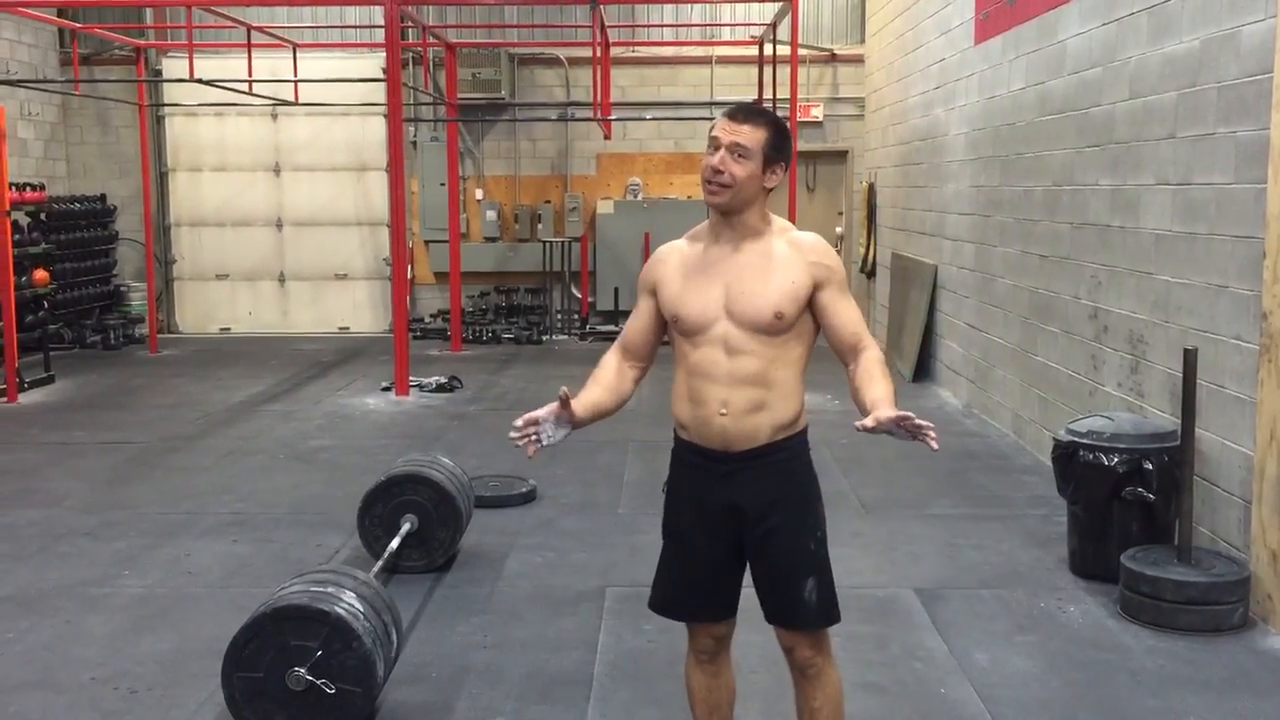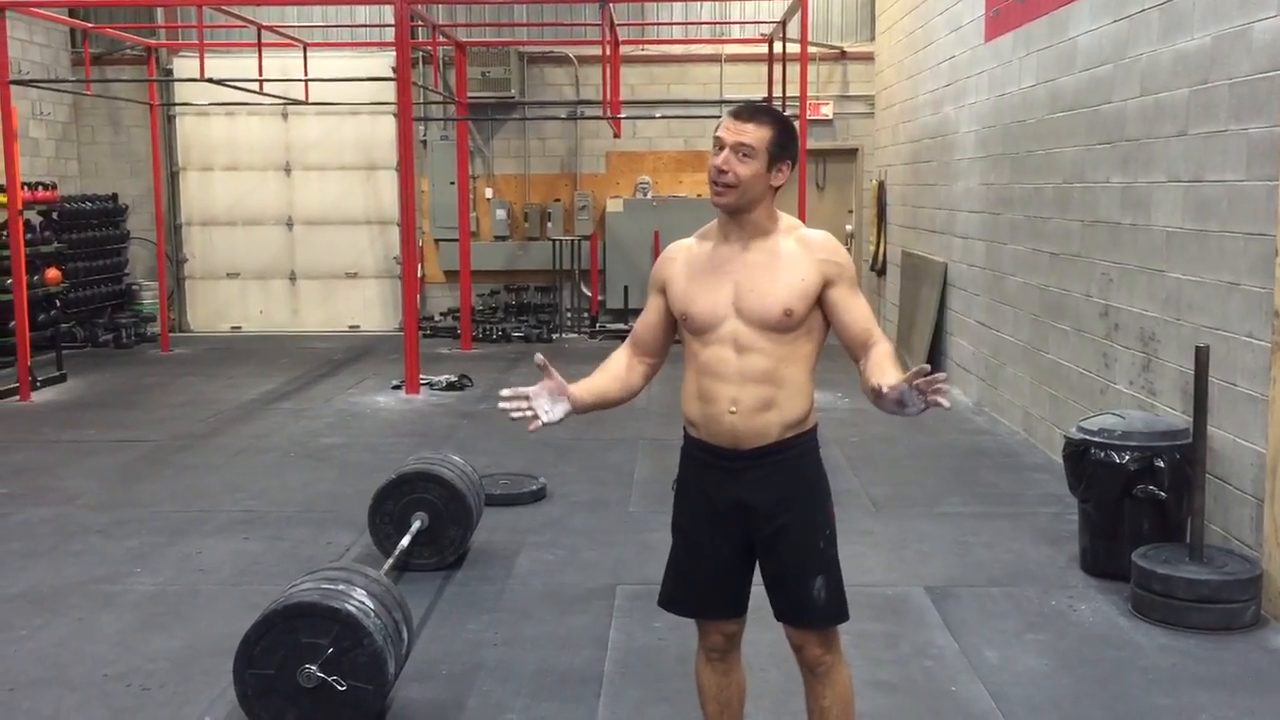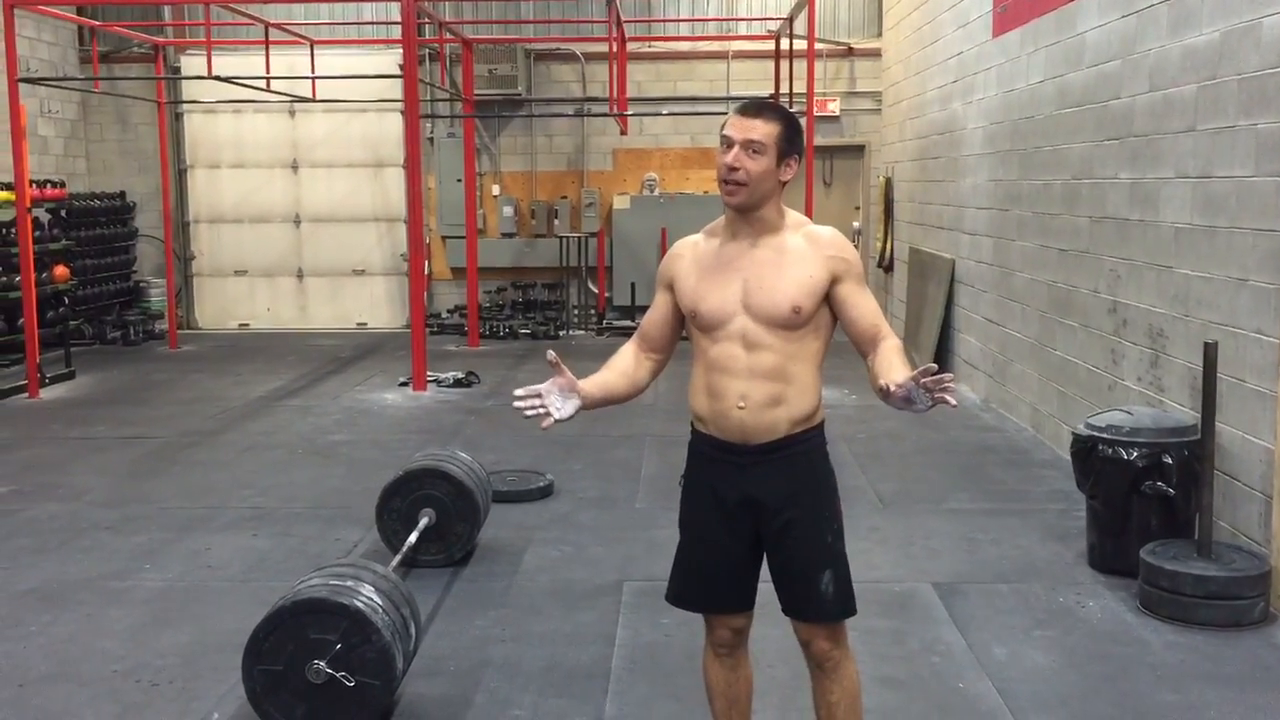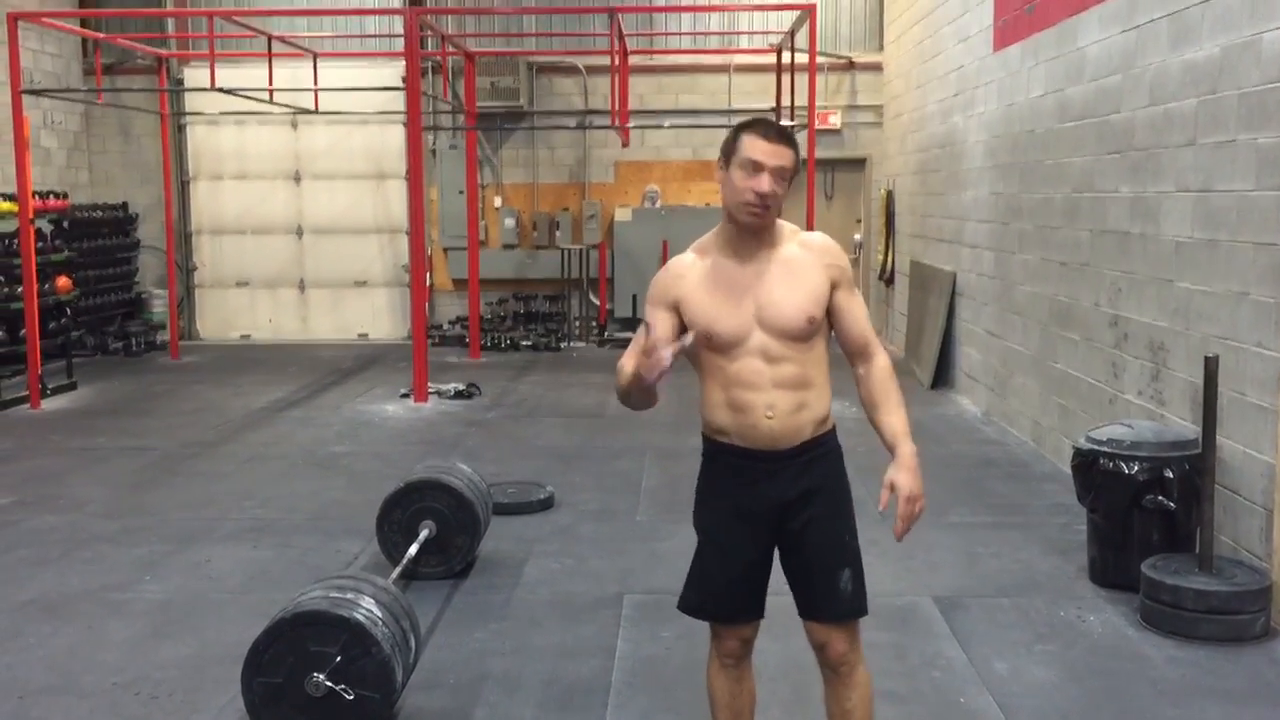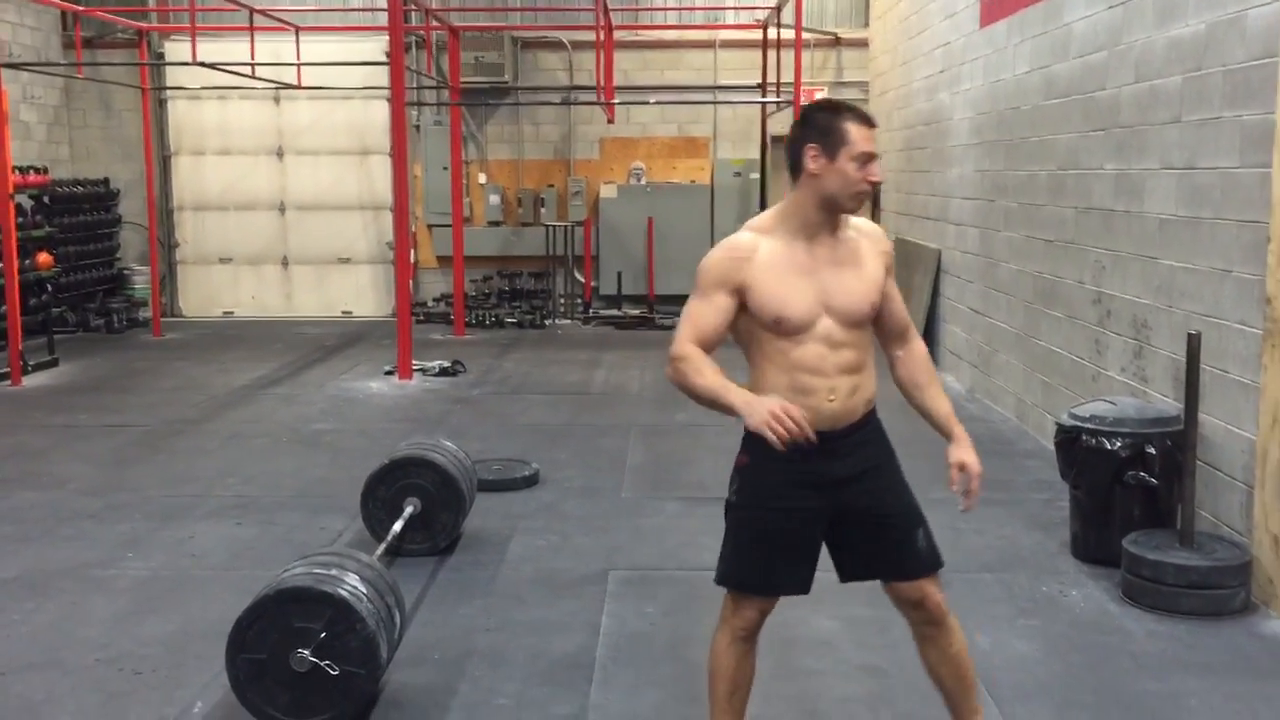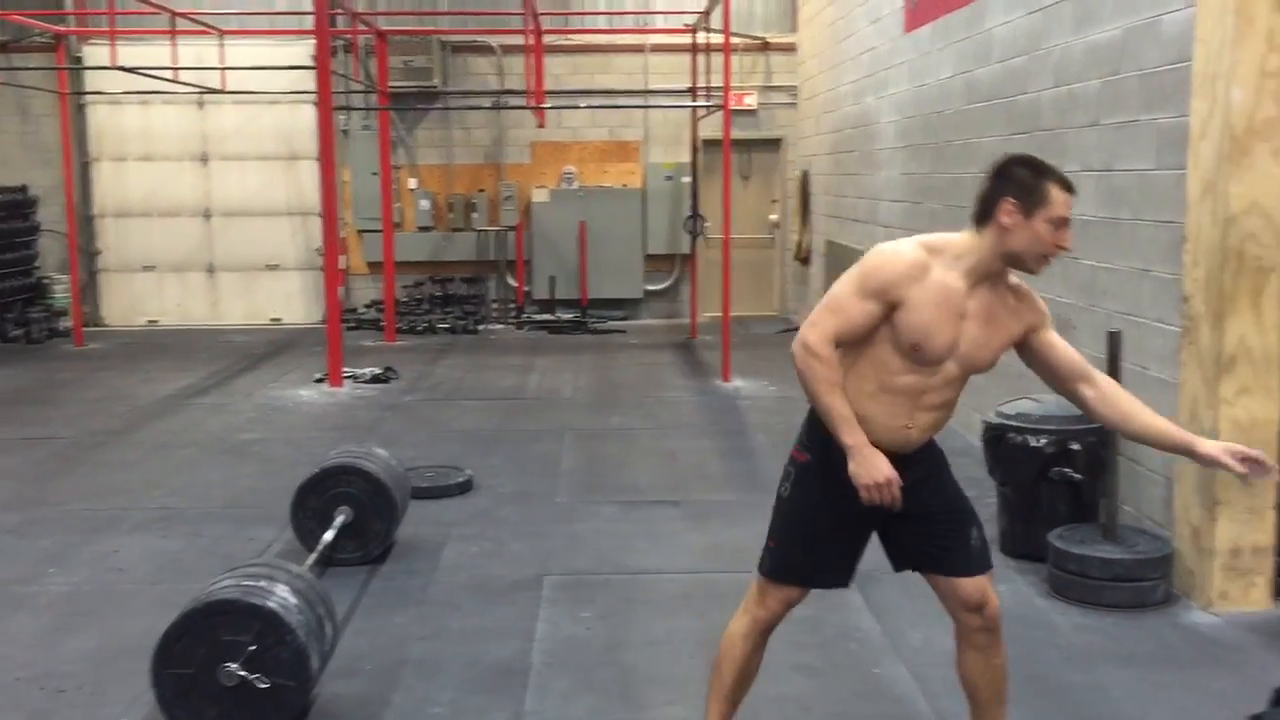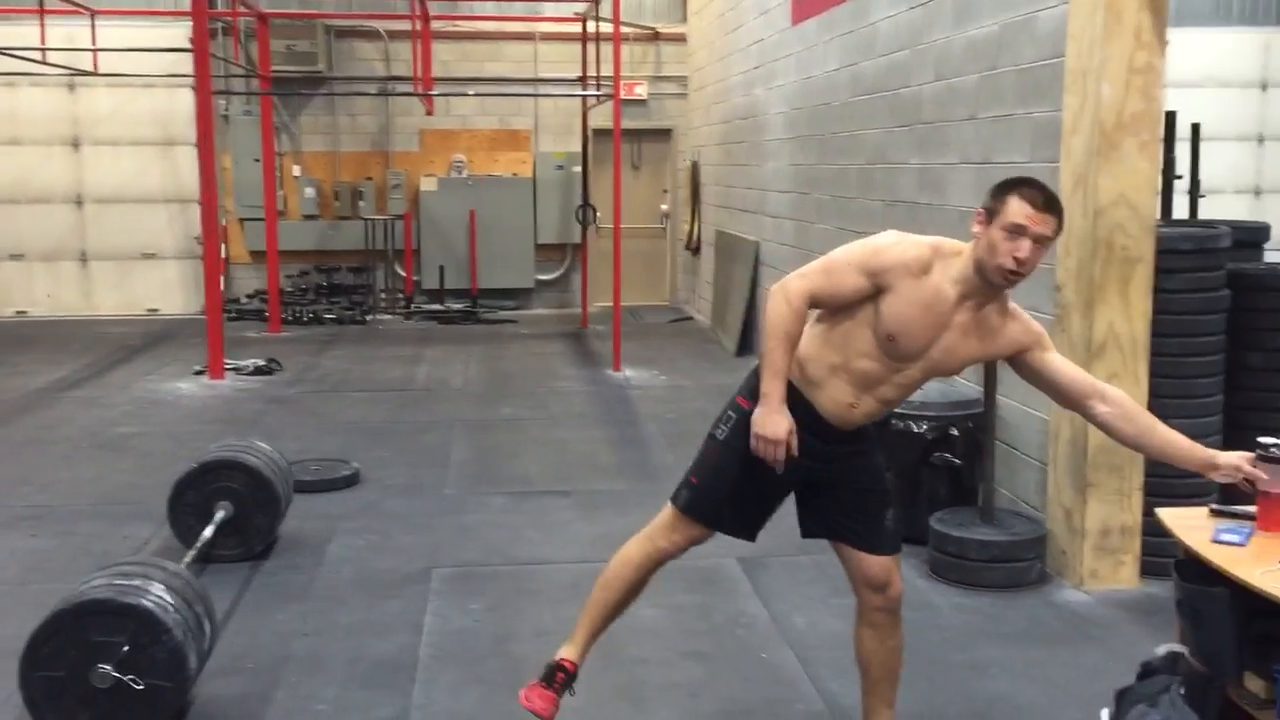
dt=0.4s
person 1, frame 1
left shoulder: (810, 256)
right shoulder: (667, 262)
left elbow: (859, 350)
right elbow: (628, 358)
left wrist: (881, 408)
right wrist: (574, 412)
left hip: (779, 470)
right hip: (694, 472)
left knee: (806, 645)
right knee: (706, 638)
person 1, frame 2
left shoulder: (819, 254)
right shoulder: (677, 260)
left elbow: (870, 346)
right elbow: (639, 355)
left wrist: (890, 387)
right wrist: (574, 396)
left hip: (789, 468)
right hip: (704, 470)
left knee: (816, 642)
right knee: (716, 636)
person 1, frame 3
left shoulder: (827, 250)
right shoulder: (685, 256)
left elbow: (878, 341)
right elbow: (646, 351)
left wrist: (898, 383)
right wrist: (583, 392)
left hip: (796, 463)
right hip: (711, 465)
left knee: (823, 638)
right knee: (724, 632)
person 1, frame 4
left shoulder: (822, 257)
right shoulder: (680, 276)
left elbow: (868, 357)
right elbow: (631, 378)
left wrist: (902, 453)
right wrist: (642, 374)
left hip: (814, 469)
right hip: (728, 475)
left knee: (837, 645)
right knee: (730, 643)
person 1, frame 5
left shoulder: (872, 244)
right shoulder: (739, 255)
left elbow: (903, 345)
right elbow: (683, 360)
left wrist: (955, 435)
right wrist: (746, 403)
left hip: (863, 449)
right hip: (778, 457)
left knee: (926, 602)
right knee: (744, 614)
person 1, frame 6
left shoulder: (1021, 307)
right shoulder: (901, 265)
left elbow: (1090, 387)
right elbow: (811, 344)
left wrist: (1197, 446)
right wrist: (858, 450)
left hip: (917, 461)
right hip: (839, 454)
left knee: (980, 608)
right knee: (769, 601)
person 1, frame 7
left shoulder: (1013, 331)
right shoulder: (904, 257)
left elbow: (1101, 402)
right elbow: (788, 295)
left wrist: (1210, 460)
right wrist: (771, 402)
left hip: (850, 441)
right hip: (779, 414)
left knee: (883, 591)
right knee: (672, 533)
right ankle: (568, 659)
